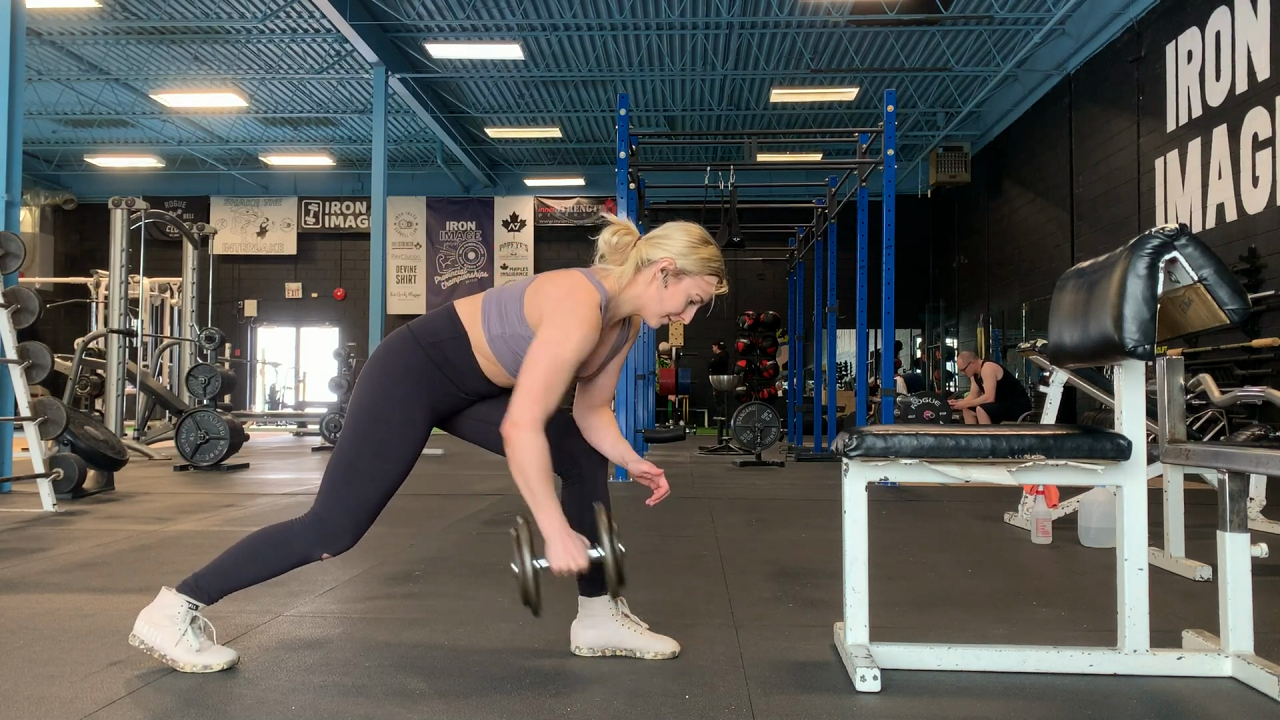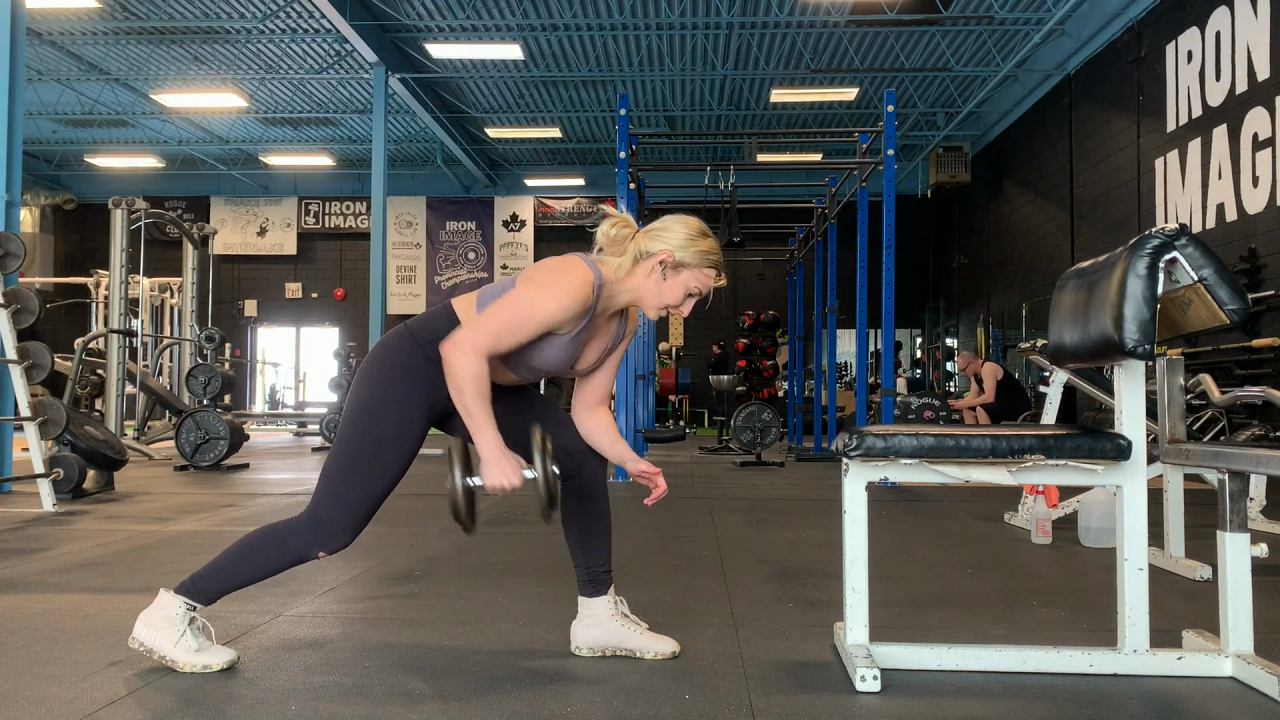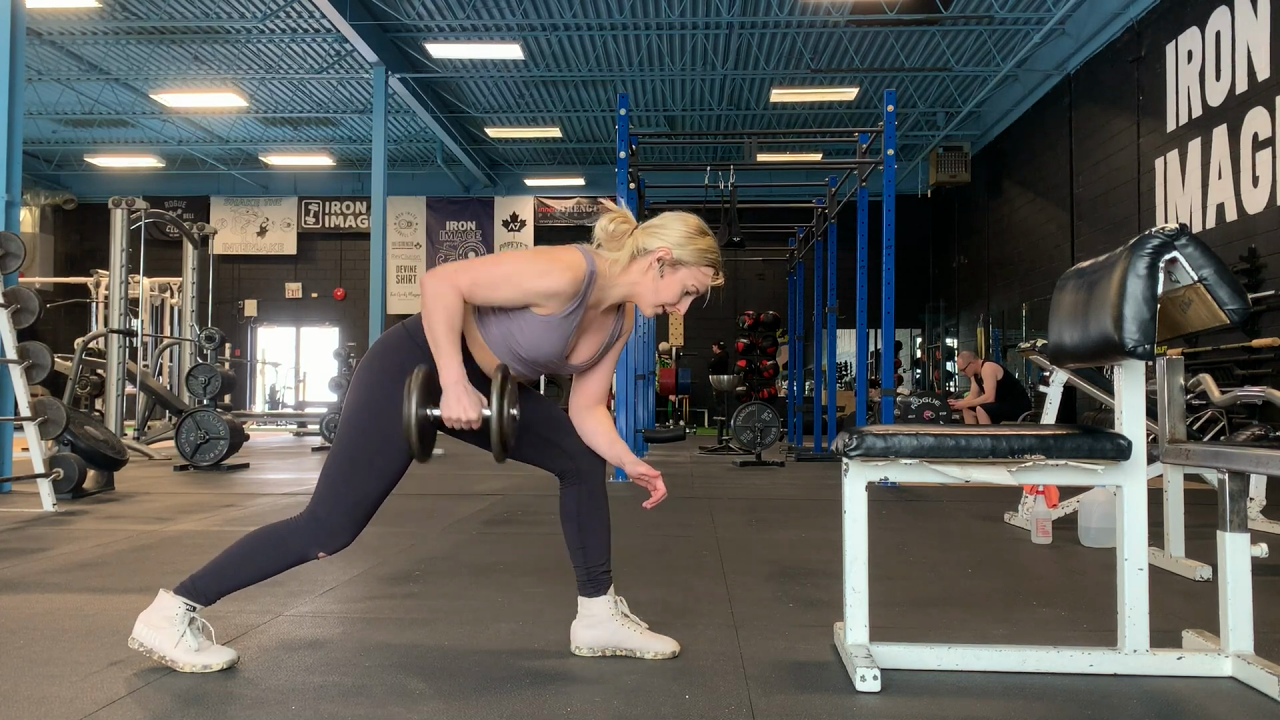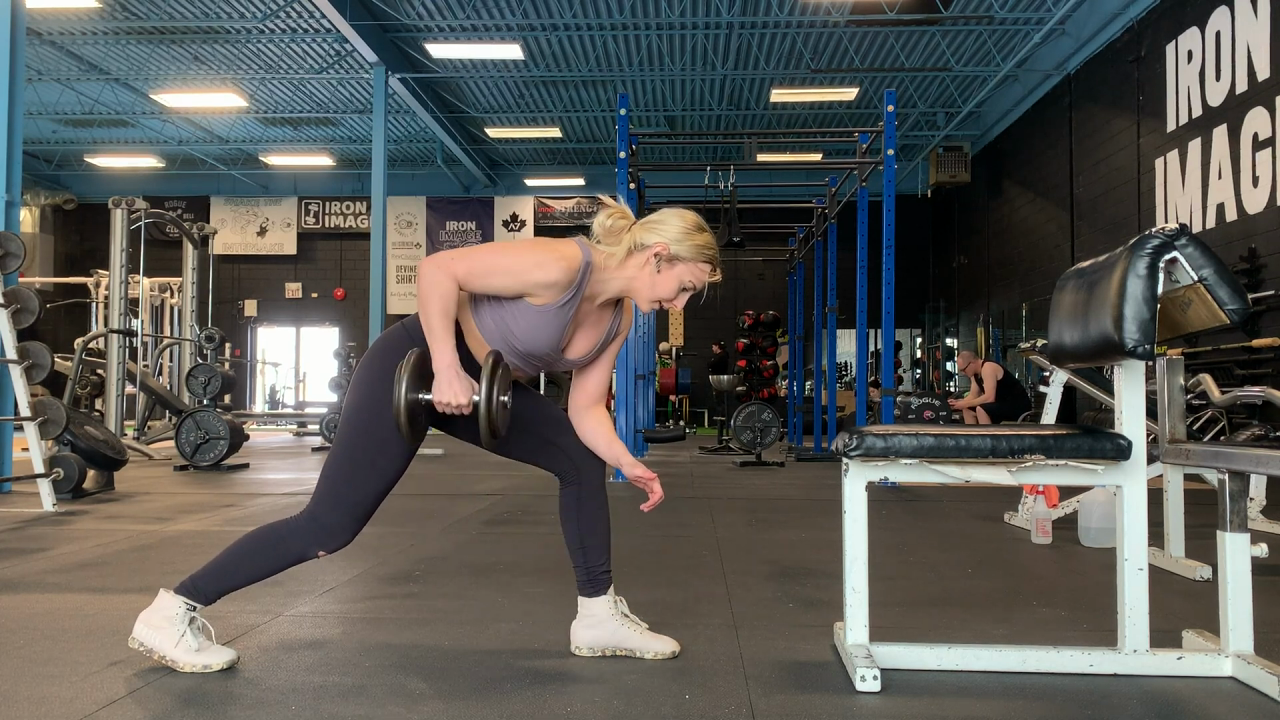
dt=0.2s
person 1, frame 1
left shoulder: (626, 322)
right shoulder: (580, 306)
left elbow: (590, 411)
right elbow: (521, 430)
left wrist: (633, 462)
right wrist: (557, 534)
left hip: (475, 386)
right hip: (414, 371)
left knee: (589, 459)
right knee: (334, 526)
left ankle: (598, 617)
right ankle: (171, 612)
person 1, frame 2
left shoulder: (624, 319)
right shoulder: (574, 285)
left elbow: (589, 408)
right elbow: (462, 351)
left wrist: (629, 460)
right wrist: (492, 454)
left hip: (487, 378)
right hip: (415, 368)
left knee: (584, 460)
right knee: (330, 526)
left ankle: (598, 617)
right ankle: (169, 613)
person 1, frame 3
left shoulder: (620, 318)
right shoulder: (566, 273)
left elbow: (586, 408)
right elbow: (441, 282)
left wrist: (628, 461)
right wrist: (453, 383)
left hip: (476, 378)
right hip: (415, 367)
left knee: (583, 459)
right knee: (330, 526)
left ankle: (598, 617)
right ankle: (169, 613)
person 1, frame 4
left shoulder: (619, 316)
right shoulder: (560, 264)
left elbow: (585, 408)
right elbow: (438, 269)
left wrist: (627, 463)
right wrist: (447, 369)
left hip: (479, 380)
left knee: (582, 460)
right knee: (330, 525)
left ankle: (598, 617)
right ankle: (169, 613)
